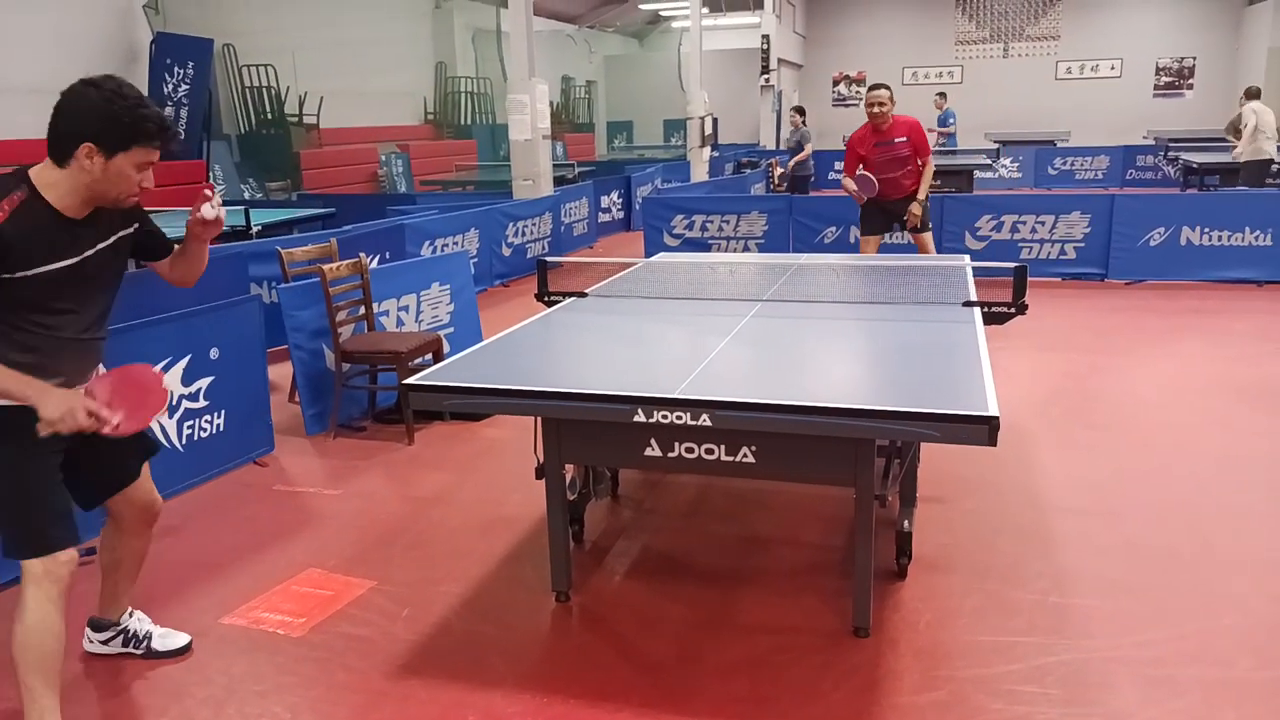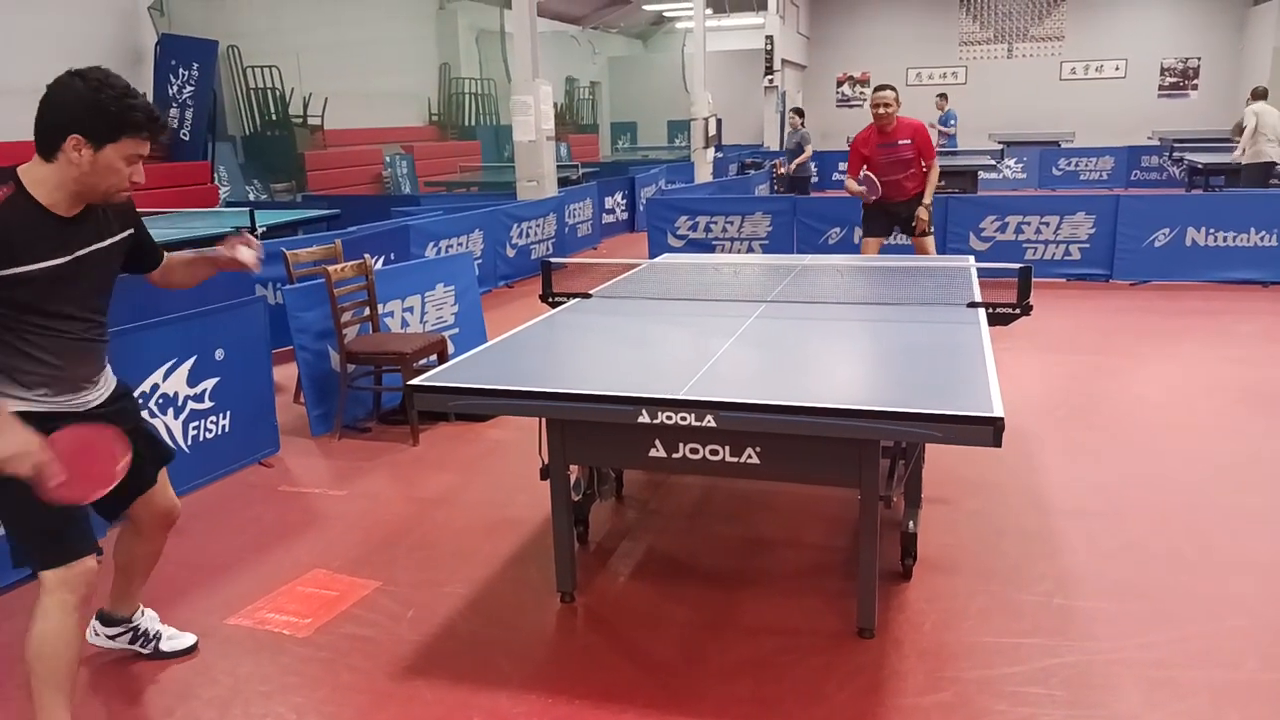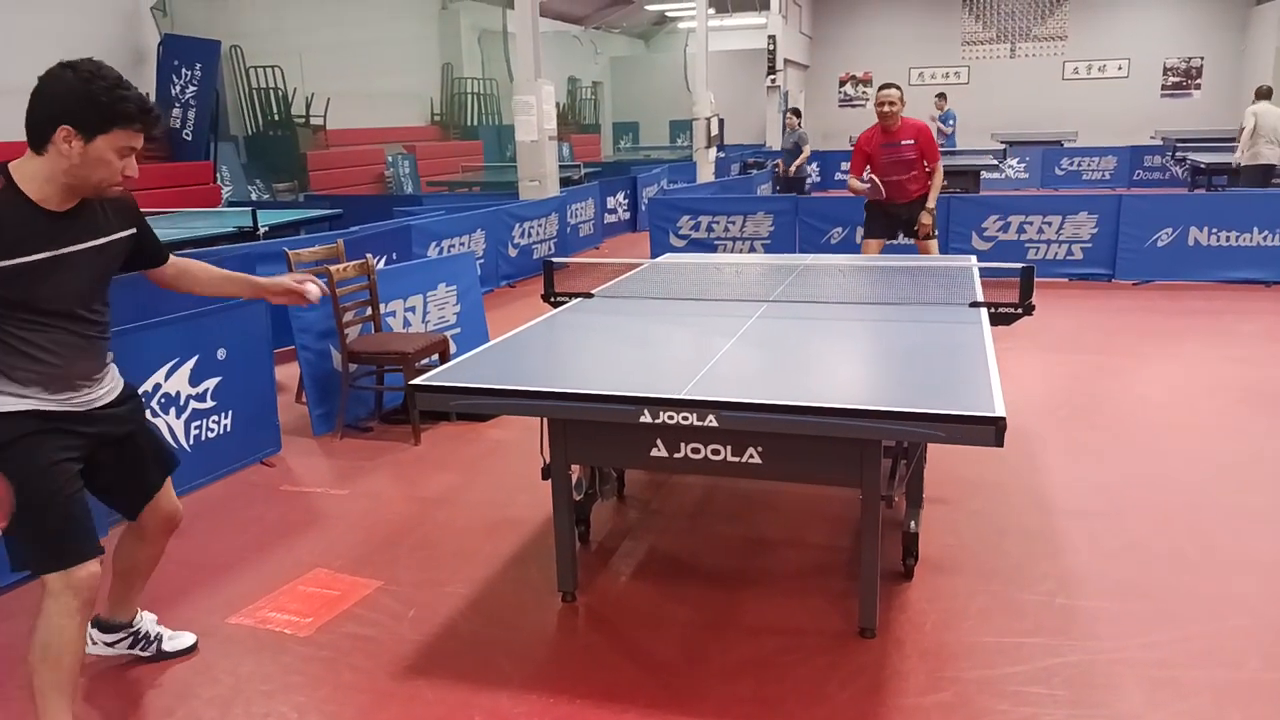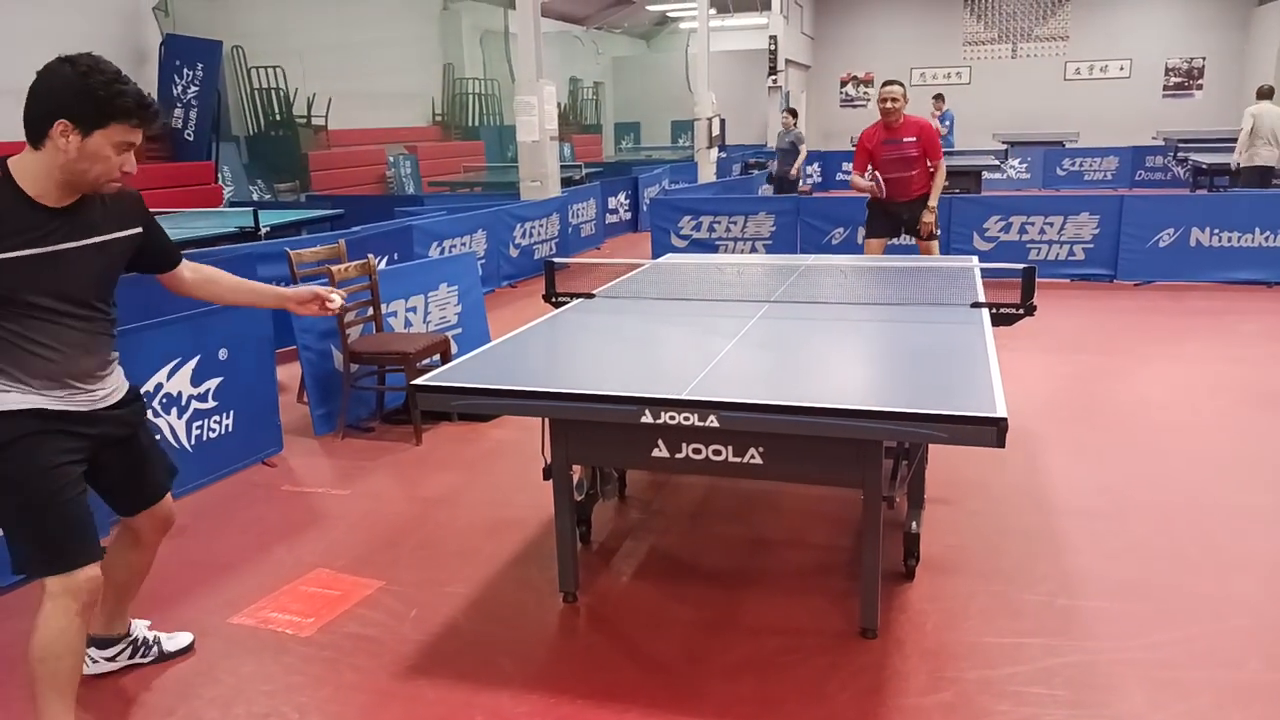
dt=0.1s
person 1, frame 1
left shoulder: (116, 213)
left elbow: (179, 270)
left wrist: (200, 236)
left hip: (83, 394)
left knee: (139, 507)
right knee: (52, 565)
left ankle: (110, 627)
person 1, frame 2
left shoulder: (112, 210)
left elbow: (160, 271)
left wrist: (217, 258)
left hip: (95, 400)
left knee: (157, 510)
right knee: (72, 573)
left ankle: (119, 620)
person 1, frame 3
left shoulder: (113, 209)
left elbow: (170, 269)
left wrist: (269, 286)
left hip: (104, 398)
left knee: (158, 514)
right knee: (75, 577)
left ankle: (115, 626)
person 1, frame 4
left shoulder: (118, 206)
left elbow: (186, 276)
left wrist: (287, 297)
left hip: (108, 399)
left knee: (151, 518)
right knee: (76, 580)
left ankle: (109, 640)
person 2, frame 1
left shoulder: (911, 126)
right shoulder: (857, 139)
left elbow: (928, 164)
right elbow: (847, 177)
left wrist: (919, 200)
right wrist: (853, 190)
left hip: (911, 197)
right hip: (876, 201)
left knee: (929, 254)
person 2, frame 2
left shoulder: (916, 129)
right shoulder: (862, 140)
left elbow: (933, 168)
right elbow: (850, 179)
left wrist: (925, 205)
right wrist: (858, 190)
left hip: (915, 200)
right hip: (879, 204)
person 2, frame 3
left shoulder: (920, 130)
right shoulder: (866, 139)
left elbow: (937, 170)
right elbow: (852, 180)
left wrist: (929, 209)
right wrist: (863, 188)
left hip: (917, 203)
right hip: (881, 206)
person 2, frame 4
left shoulder: (923, 127)
right shoulder: (868, 136)
left elbow: (940, 168)
right elbow: (856, 177)
left wrist: (931, 207)
right wrist: (867, 186)
left hip: (919, 202)
right hip: (883, 204)
